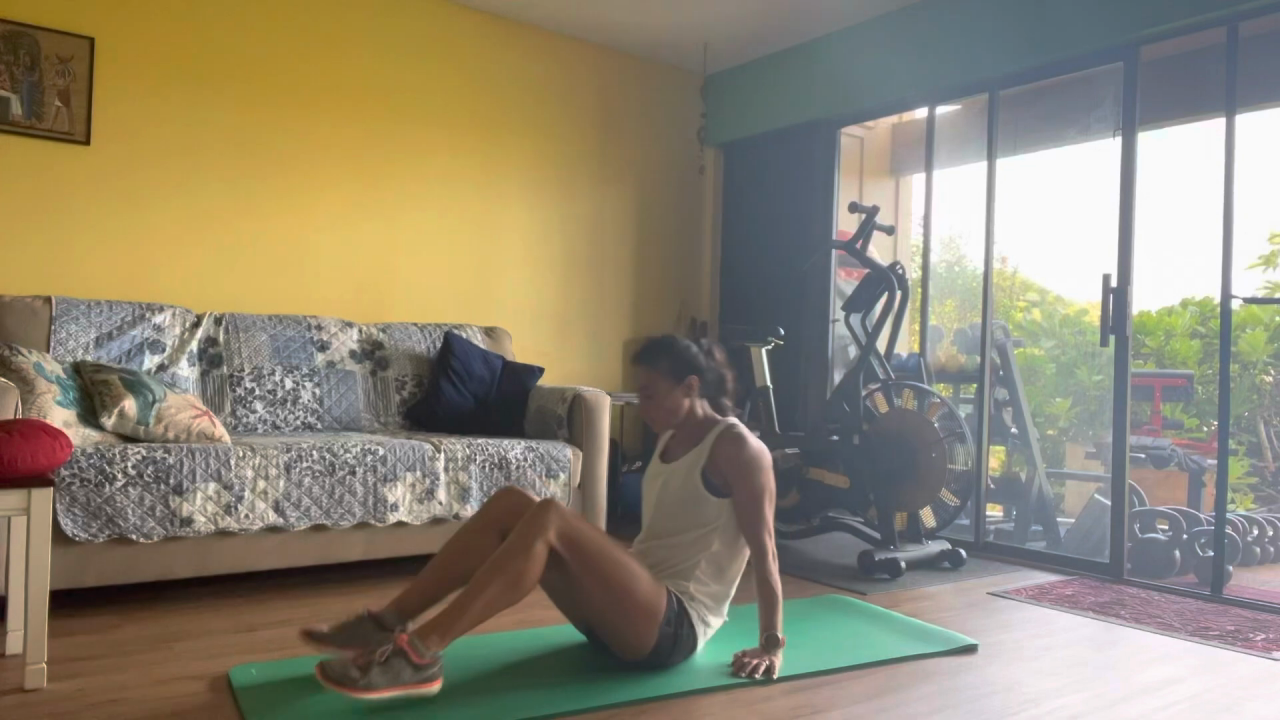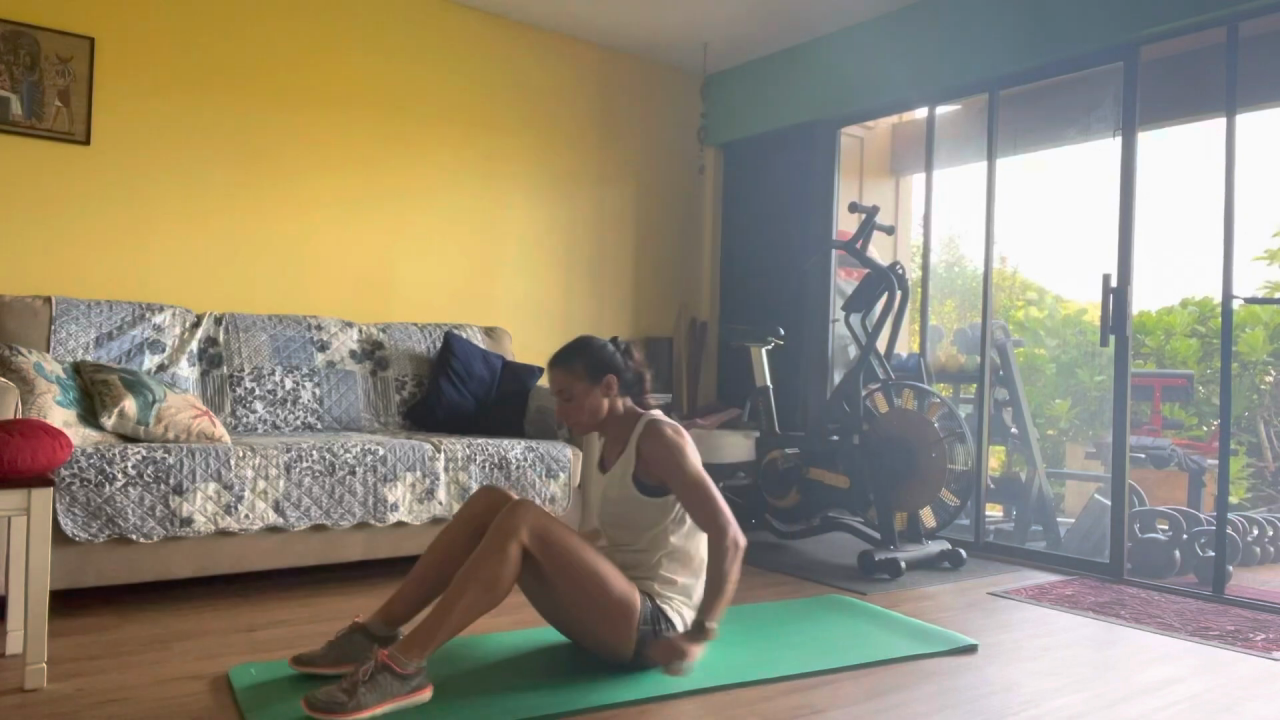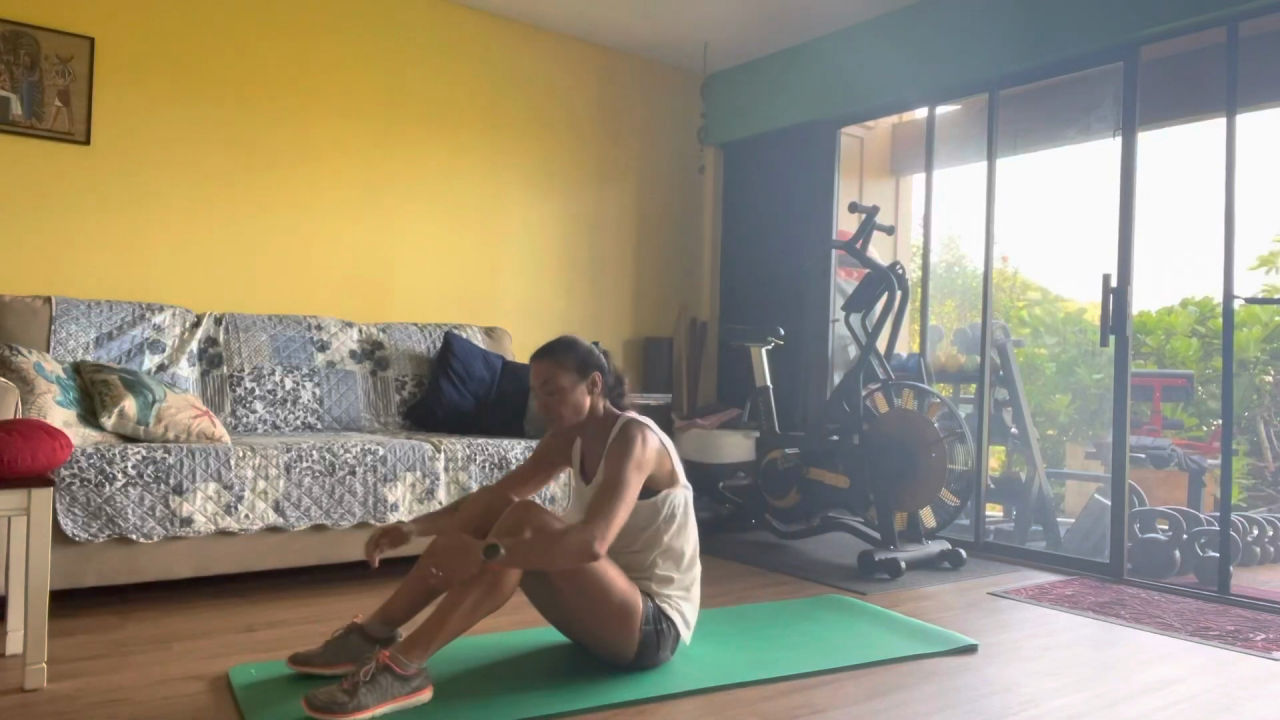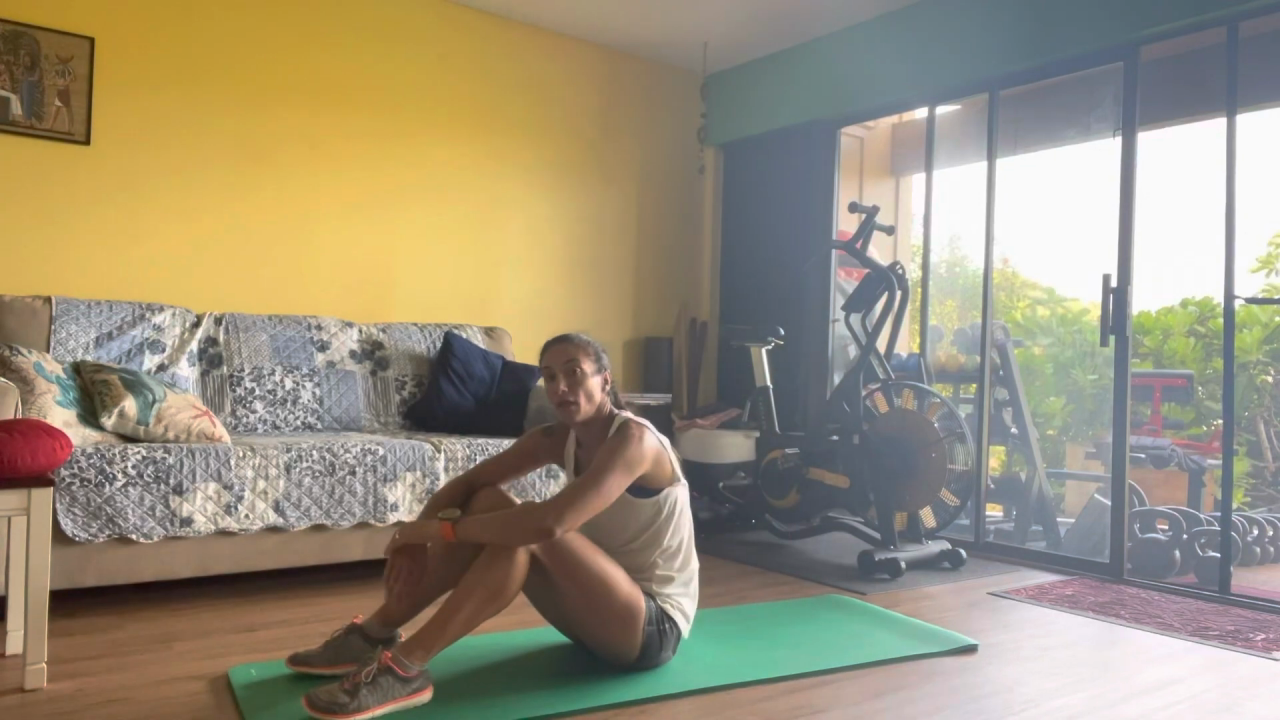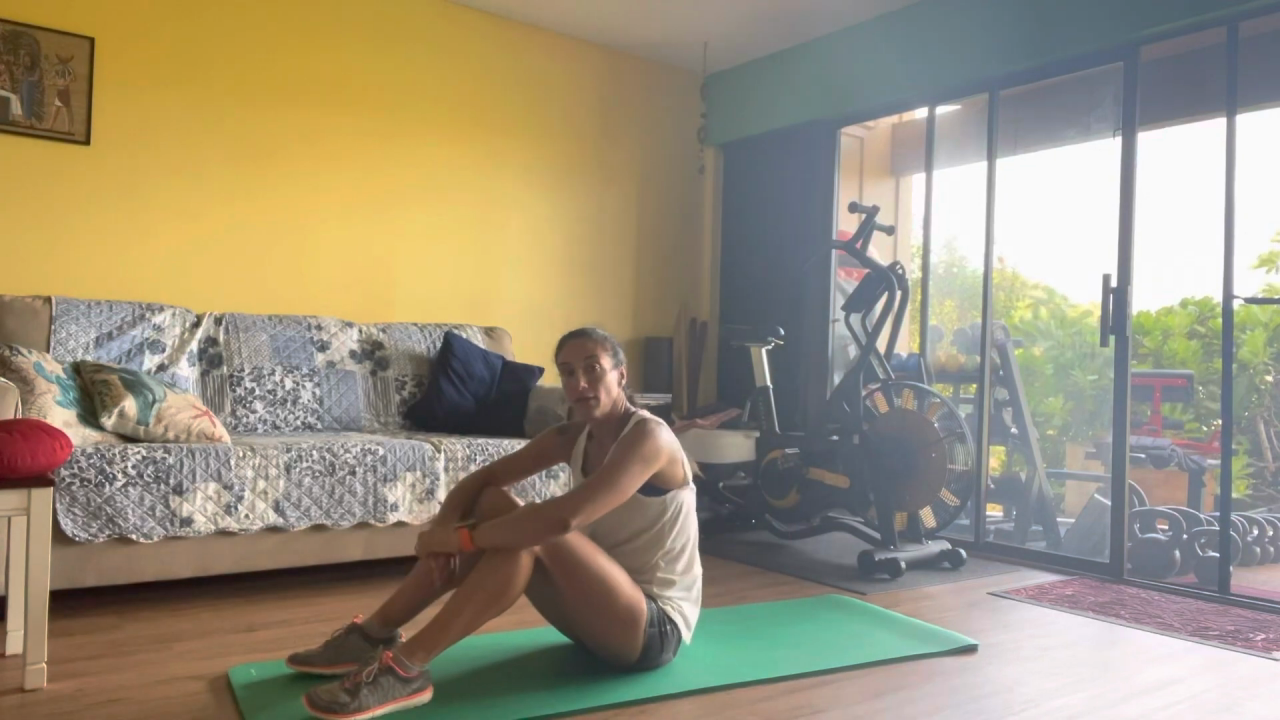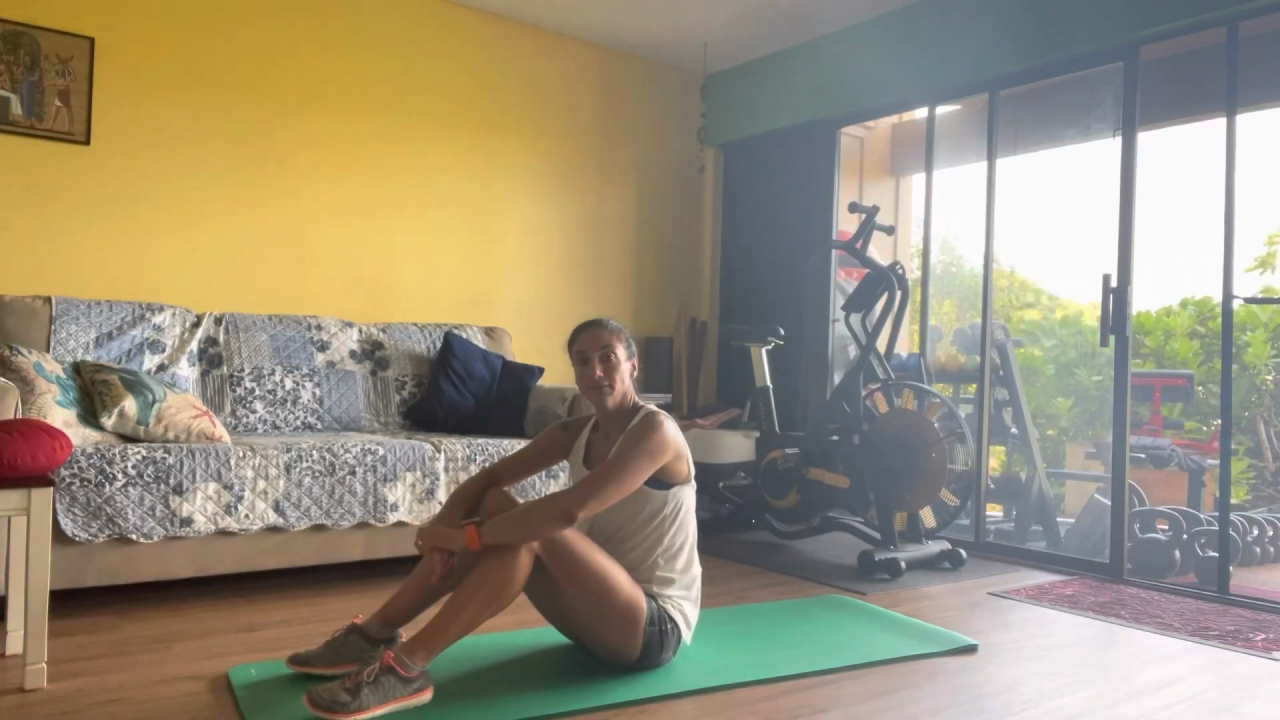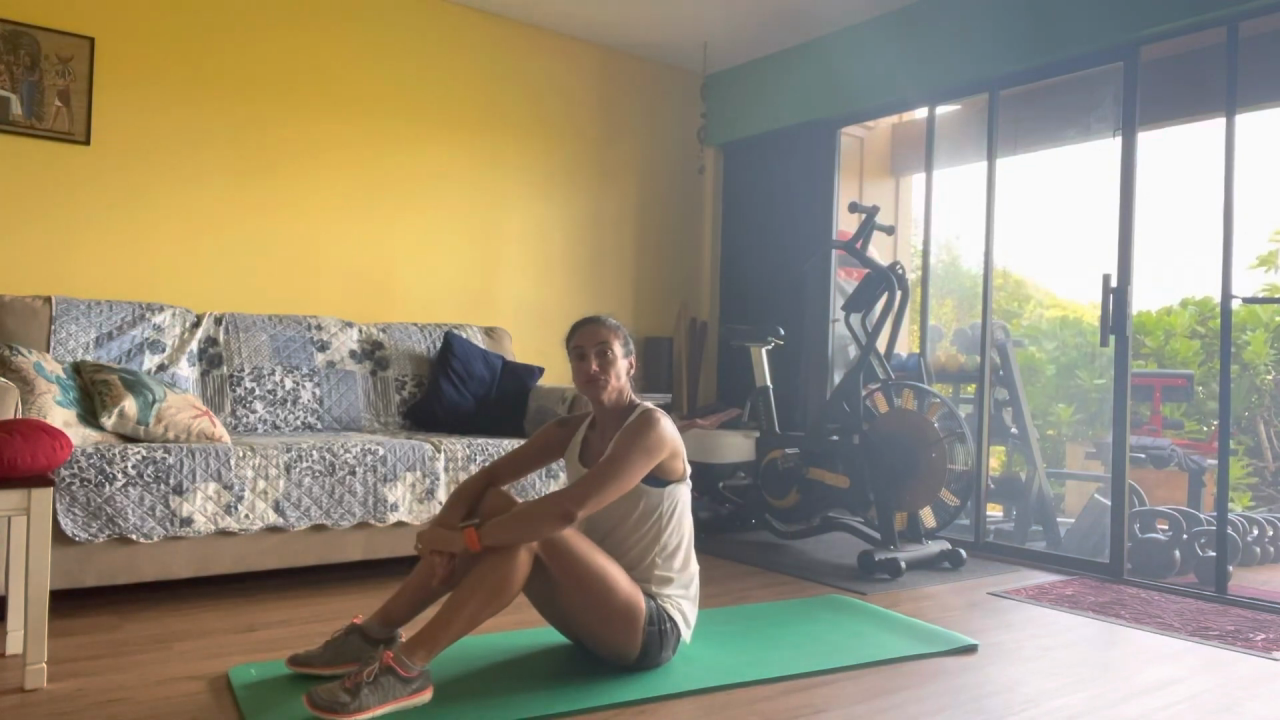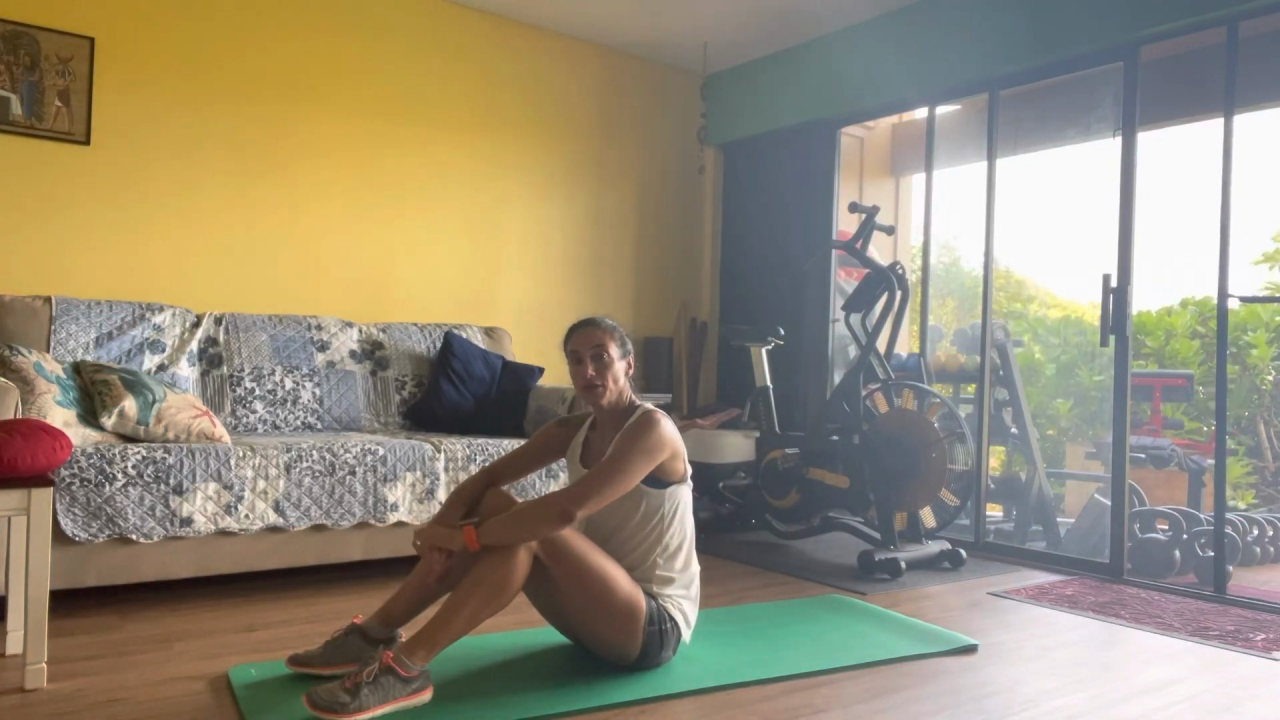
dt=0.3s
person 1, frame 1
left shoulder: (738, 449)
right shoulder: (671, 441)
left elbow: (763, 549)
left wrist: (771, 643)
left hip: (673, 629)
right hip: (626, 611)
left knee: (549, 518)
right knee: (510, 505)
left ankle: (420, 656)
right ankle: (388, 621)
person 1, frame 2
left shoulder: (660, 440)
right shoulder: (607, 438)
left elbow: (729, 536)
left wrist: (699, 633)
left hip: (650, 622)
right hip: (611, 606)
left knee: (522, 518)
right knee: (491, 502)
left ankle: (403, 667)
right ankle: (376, 634)
person 1, frame 3
left shoulder: (634, 439)
right shoulder: (568, 440)
left elbow: (592, 543)
right elbow: (504, 494)
left wrist: (485, 554)
right wrist: (413, 527)
left hip: (652, 625)
right hip: (603, 611)
left knee: (526, 523)
right knee: (492, 501)
left ankle: (403, 668)
right ankle: (375, 634)
person 1, frame 4
left shoulder: (633, 439)
right shoulder: (558, 439)
left elbow: (549, 524)
right elbow: (463, 485)
left wrist: (442, 530)
right wrist: (416, 538)
left hip: (654, 624)
right hip: (597, 608)
left knee: (530, 531)
right knee: (489, 505)
left ankle: (405, 668)
right ankle: (374, 635)
person 1, frame 5
left shoulder: (648, 436)
right shoulder: (572, 437)
left elbow: (564, 518)
right elbow: (478, 480)
left wrist: (462, 536)
right wrist: (441, 530)
left hip: (655, 626)
right hip: (599, 610)
left knee: (535, 530)
right knee: (492, 503)
left ankle: (406, 668)
right ankle: (374, 634)
person 1, frame 6
left shoulder: (656, 429)
right shoulder: (576, 433)
left elbow: (571, 510)
right elbow: (485, 479)
left wrist: (466, 535)
right wrist: (446, 525)
left hip: (655, 625)
right hip: (599, 609)
left knee: (532, 529)
right knee: (491, 505)
left ankle: (407, 668)
right ankle: (374, 634)
person 1, frame 7
left shoulder: (651, 427)
right shoulder: (572, 431)
left elbow: (569, 509)
right elbow: (484, 478)
left wrist: (466, 537)
right wrist: (444, 527)
left hip: (655, 624)
right hip: (597, 609)
left knee: (533, 530)
right knee: (490, 505)
left ankle: (406, 667)
right ankle: (374, 634)
person 1, frame 8
left shoulder: (652, 428)
right shoulder: (573, 431)
left elbow: (568, 510)
right elbow: (484, 478)
left wrist: (465, 536)
right wrist: (443, 528)
left hip: (654, 624)
right hip: (598, 609)
left knee: (530, 530)
right knee: (490, 506)
left ankle: (406, 667)
right ankle: (374, 634)
